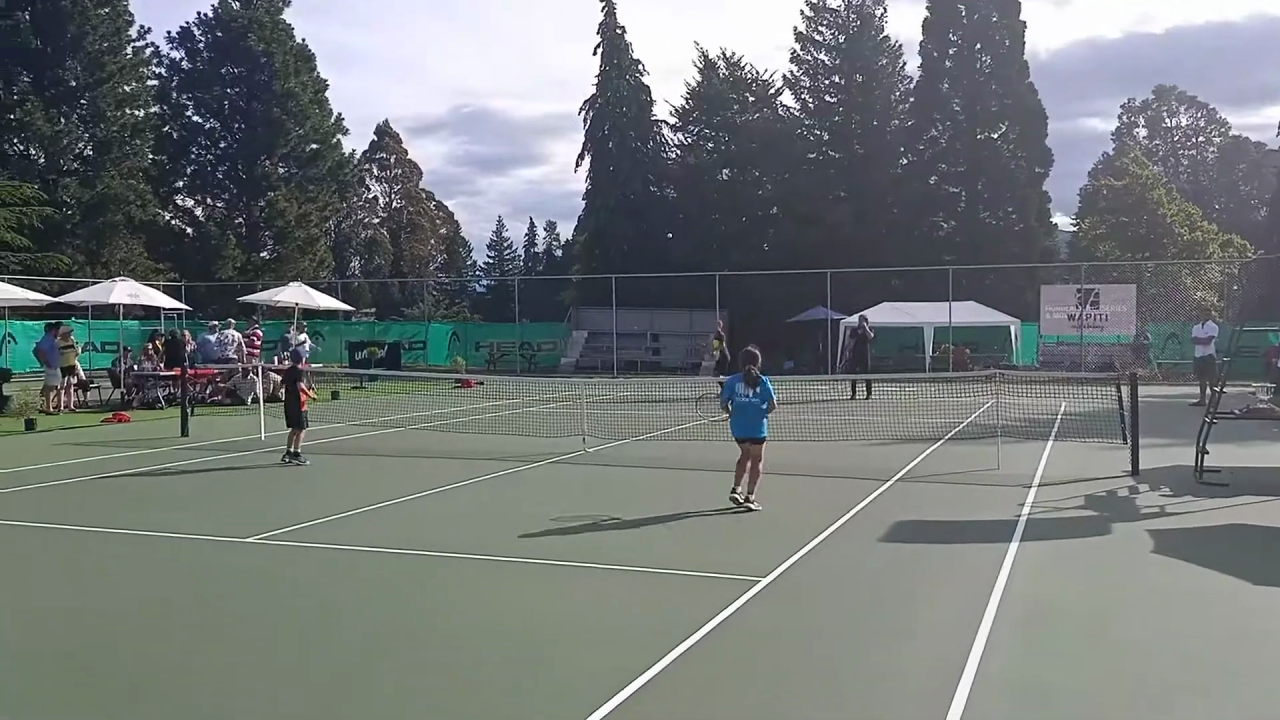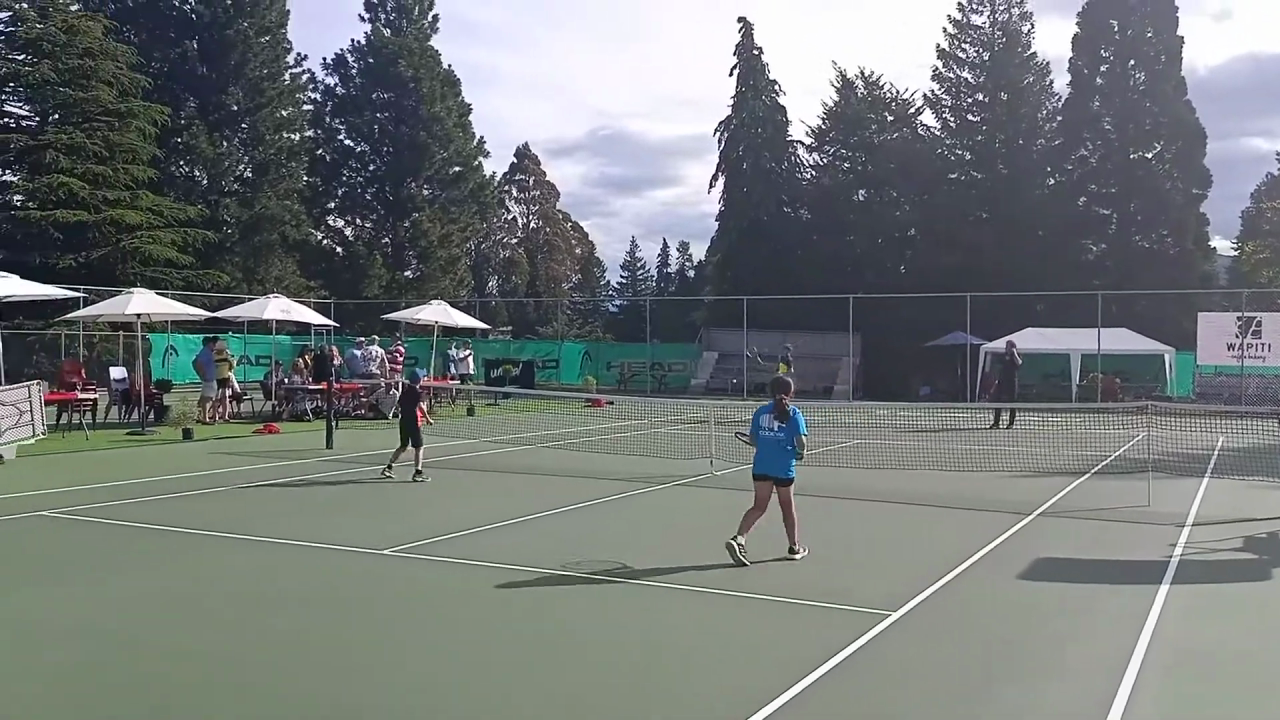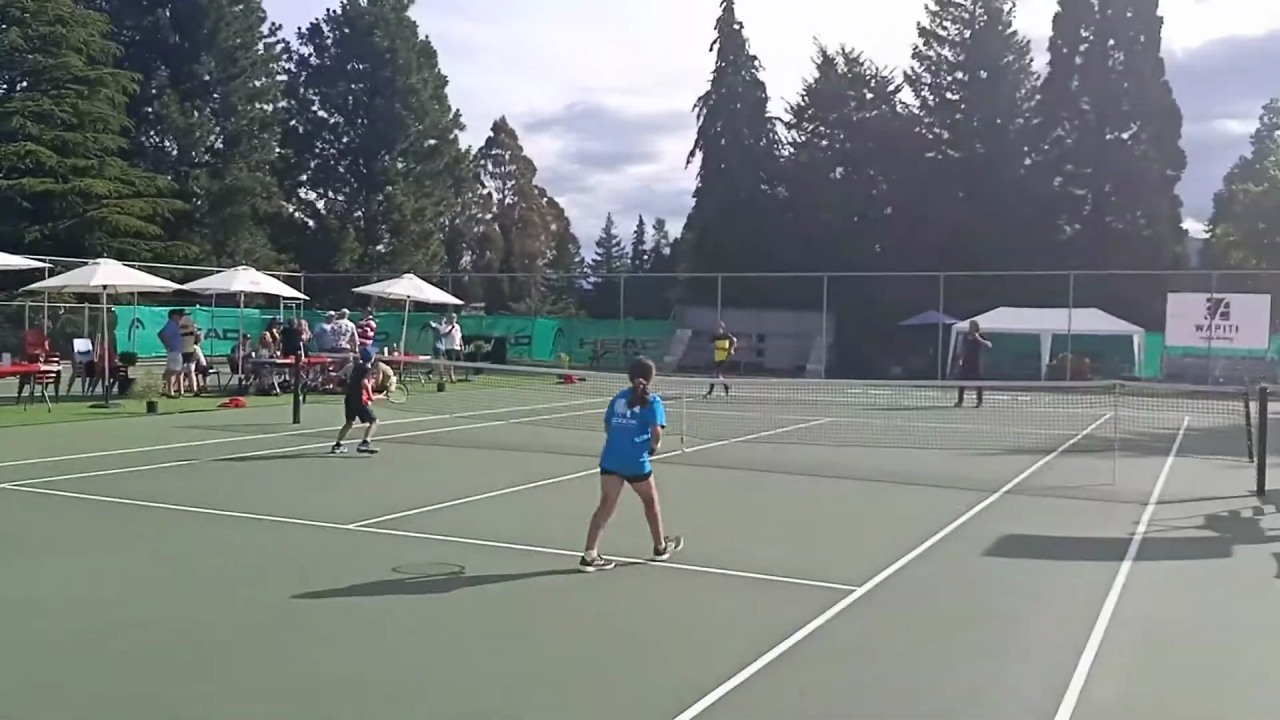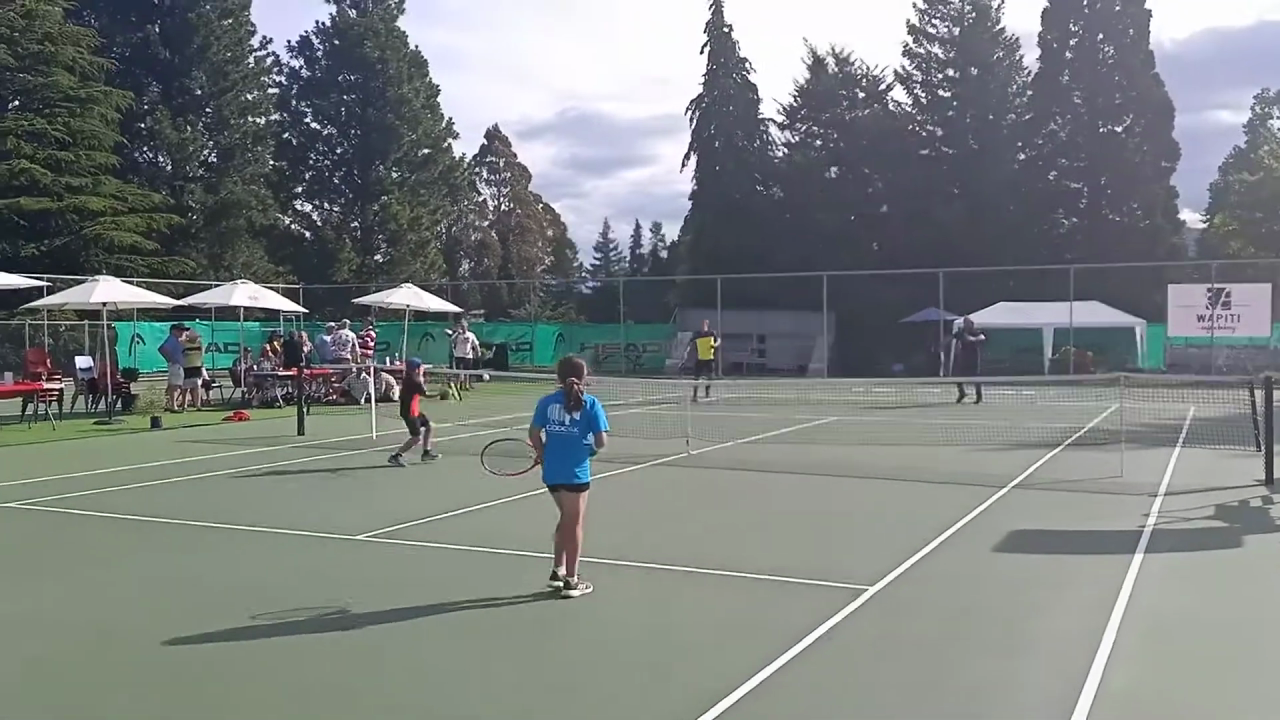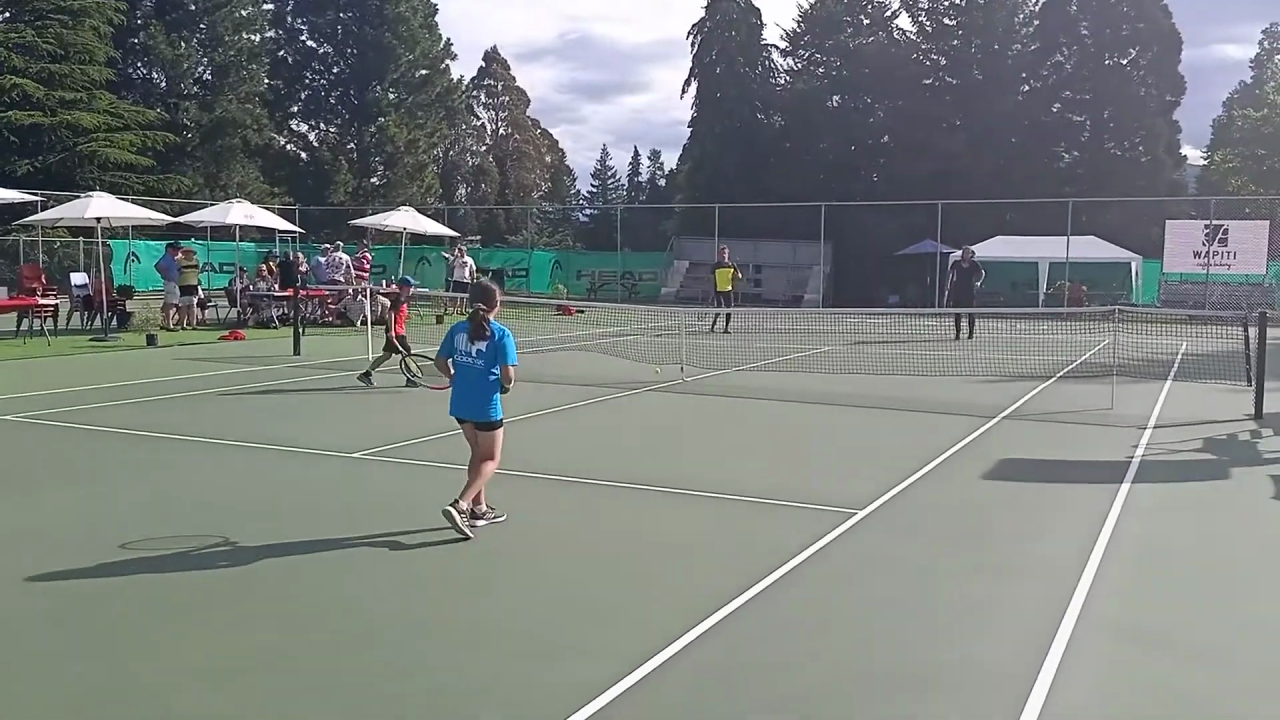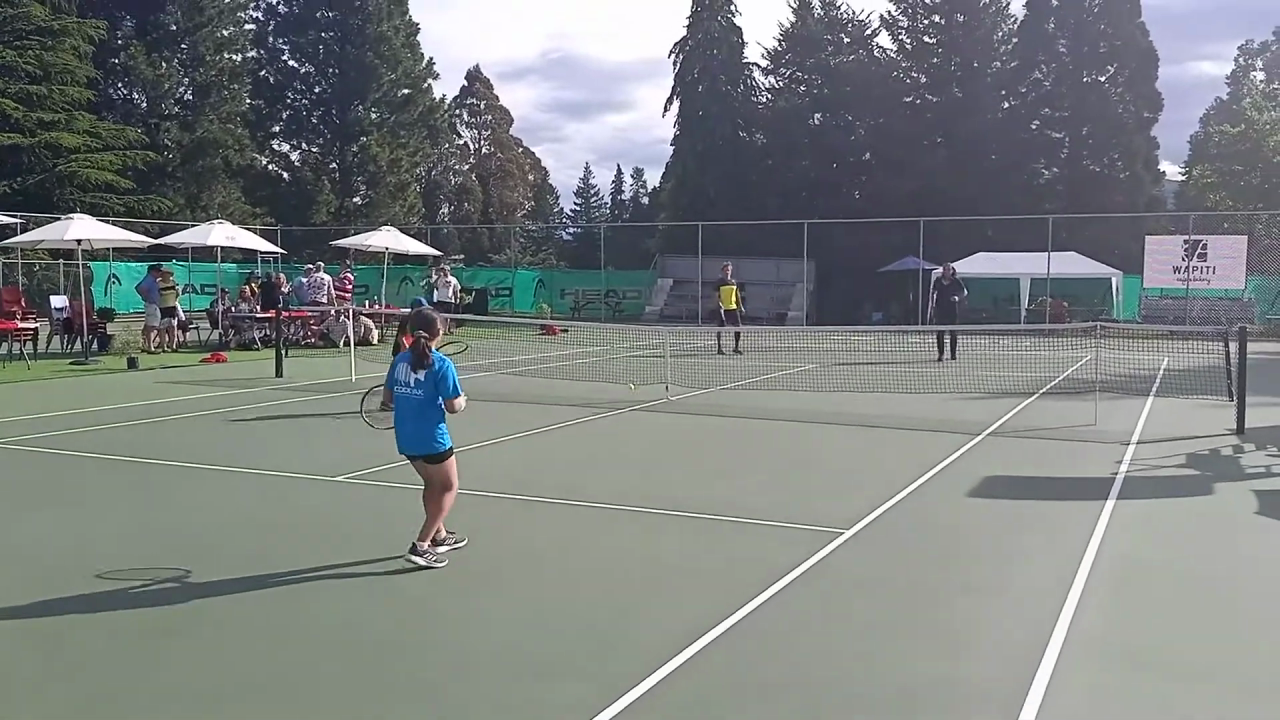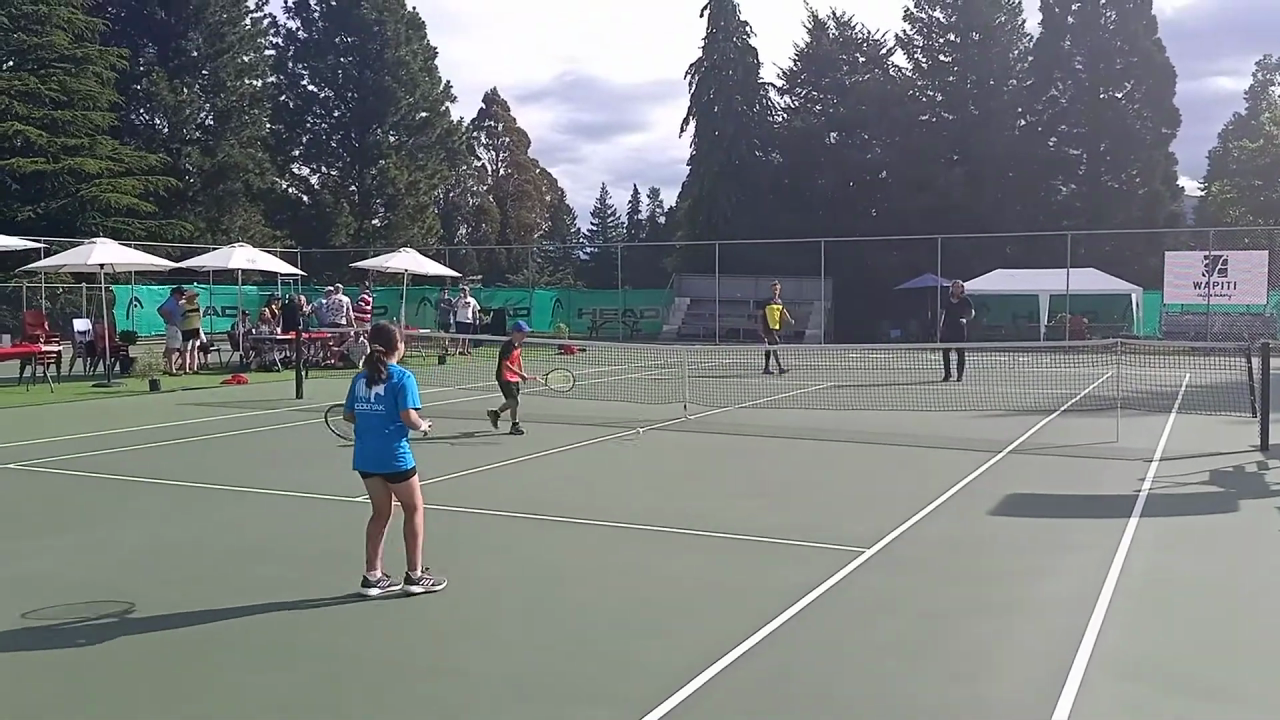
dt=0.7s
person 1, frame 1
left shoulder: (732, 380)
right shoulder: (763, 381)
left elbow: (724, 404)
right elbow: (772, 406)
left hip: (738, 427)
right hip: (757, 428)
left knee: (745, 456)
right knee: (757, 461)
left ankle: (736, 490)
right ankle: (749, 498)
person 1, frame 2
left shoulder: (760, 411)
right shoulder: (793, 413)
left elbow: (754, 439)
right elbow: (801, 443)
right wrist: (800, 453)
left hip: (761, 466)
right hip: (783, 468)
left knee: (759, 506)
right knee: (787, 506)
left ankle: (738, 540)
right ankle: (794, 548)
person 1, frame 3
left shoulder: (618, 397)
right shoulder: (652, 401)
left elbow: (607, 426)
right elbow: (656, 433)
right wrist: (654, 445)
left hip: (610, 458)
right hip: (635, 461)
left knee: (606, 505)
right knee: (650, 501)
left ankle: (589, 555)
right ankle: (660, 546)
person 1, frame 4
left shoulder: (546, 402)
right shoulder: (591, 404)
left elbow: (534, 435)
right elbow: (601, 440)
left wrist: (542, 453)
right wrist: (591, 449)
left hip: (551, 471)
right hip: (575, 471)
left knee: (565, 519)
right knee: (574, 524)
left ankle: (559, 572)
right ankle: (571, 581)
person 1, frame 5
left shoulder: (457, 329)
right shoulder: (502, 335)
left elbow: (440, 362)
right elbow: (508, 375)
right wrist: (506, 385)
left hip: (461, 403)
right hip: (486, 405)
left knee: (479, 453)
right knee: (489, 459)
left ankle: (479, 509)
right ankle: (459, 506)
person 1, frame 6
left shoulder: (399, 360)
right shoulder: (442, 365)
left elbow: (387, 398)
right elbow: (451, 407)
right wrist: (461, 403)
left hip: (405, 438)
right hip: (432, 438)
left knee: (432, 483)
right knee: (448, 488)
left ankle: (439, 536)
right ankle: (421, 547)
person 1, frame 7
left shoulder: (360, 377)
right shoulder: (402, 377)
left elbow: (348, 415)
right elbow: (409, 419)
right wrist: (423, 425)
left hip: (365, 457)
right hip: (395, 455)
left knee: (381, 512)
right knee: (414, 510)
left ankle: (372, 576)
right ankle: (415, 575)
